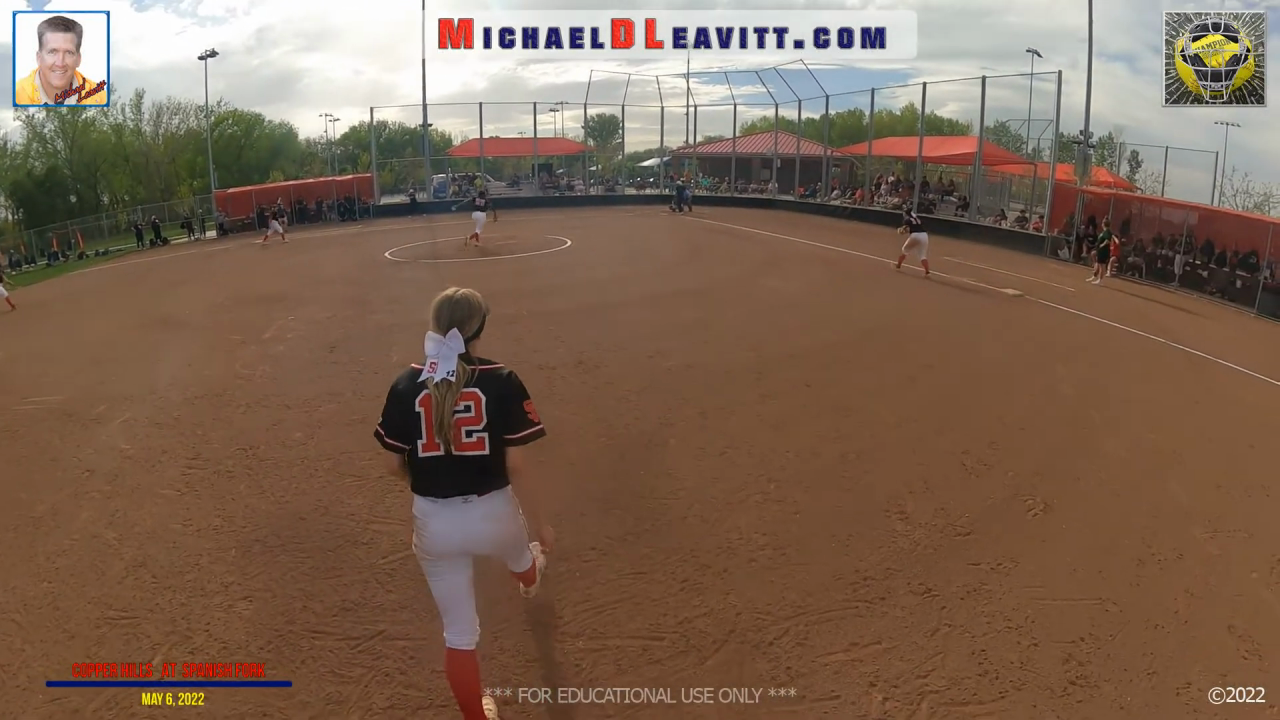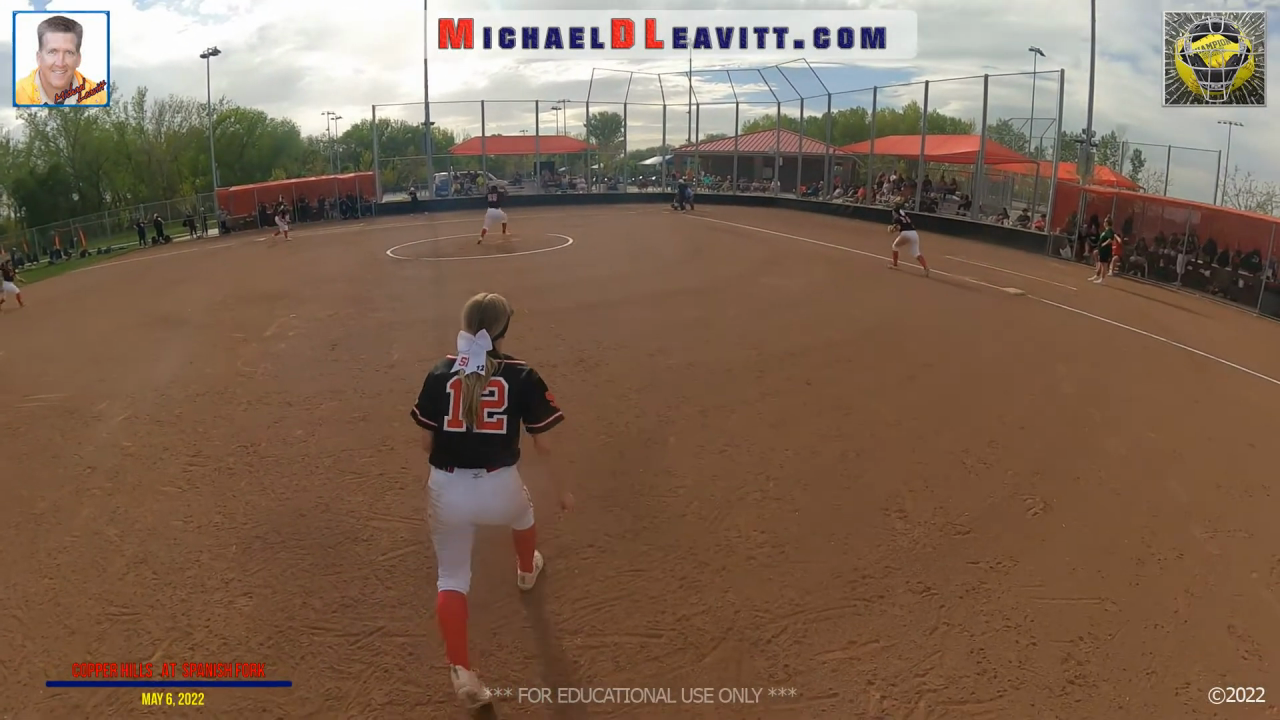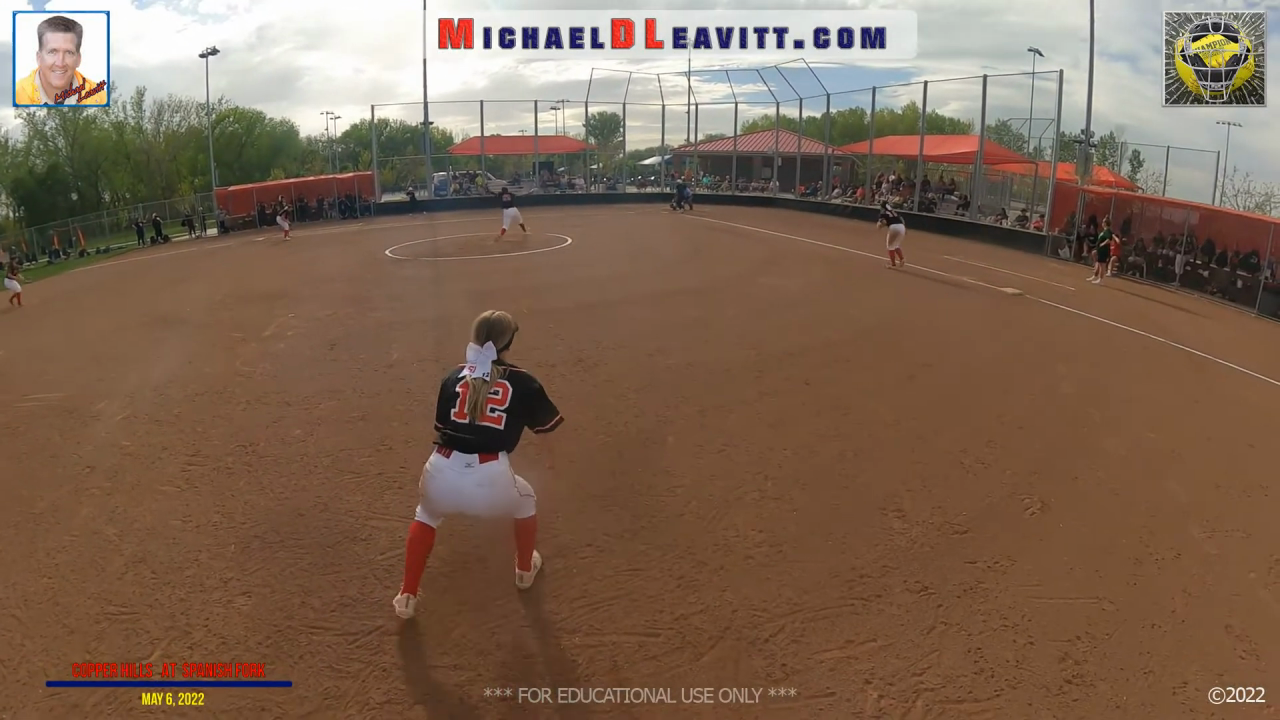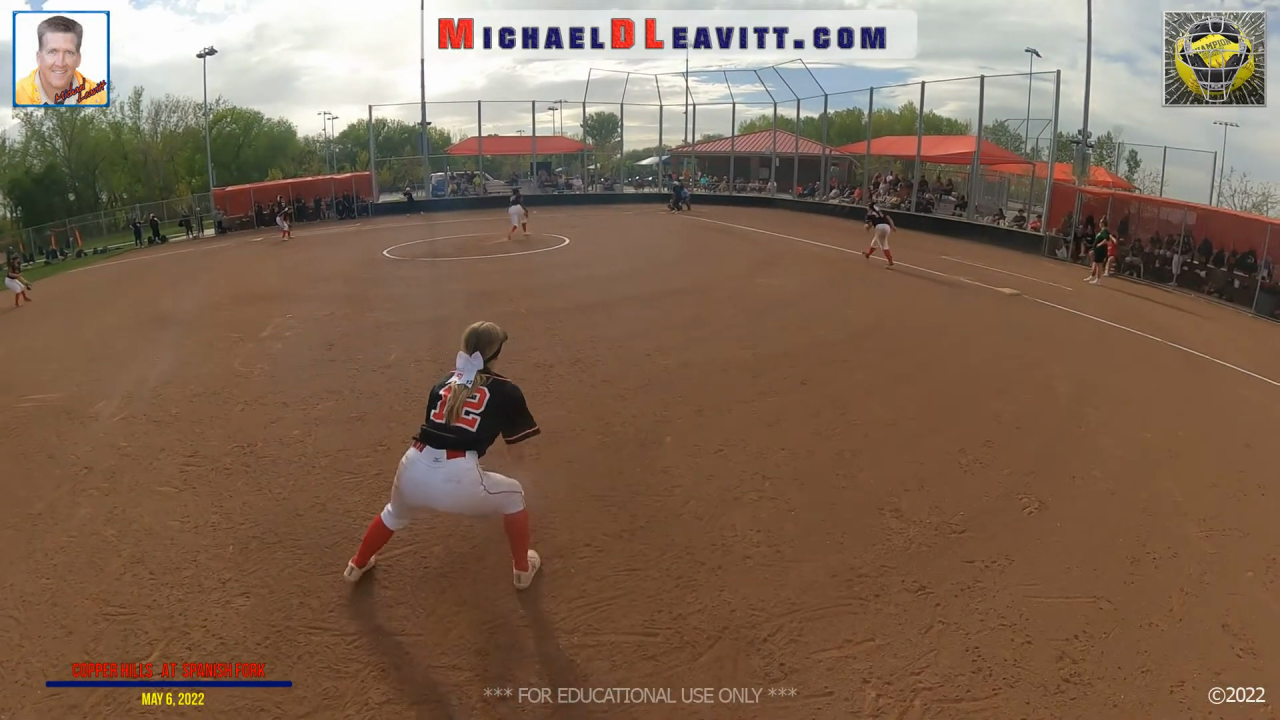
dt=0.2s
person 1, frame 1
left shoulder: (406, 386)
right shoulder: (502, 382)
left elbow: (396, 463)
right elbow: (516, 464)
right wrist: (537, 522)
left hip: (432, 520)
right hip: (492, 512)
left knee: (459, 630)
right knee: (519, 550)
right ankle: (528, 581)
person 1, frame 2
left shoulder: (440, 374)
right shoulder: (522, 376)
left elbow: (426, 442)
right elbow: (542, 444)
right wrist: (561, 489)
left hip: (446, 489)
right hip: (499, 487)
left knee: (452, 578)
right knee: (522, 512)
left ankle: (462, 670)
right ankle: (526, 572)
person 1, frame 3
left shoulder: (452, 379)
right shoulder: (523, 383)
right elbow: (545, 432)
left hip: (442, 474)
right hip: (491, 479)
left knee: (426, 516)
right knee: (524, 499)
left ankle: (408, 595)
right ankle: (524, 570)
person 1, frame 4
left shoulder: (442, 385)
right shoulder: (507, 391)
left hip: (413, 471)
right hip: (459, 479)
left knee: (395, 513)
right knee: (514, 495)
left ankle: (356, 566)
right ankle: (522, 569)
